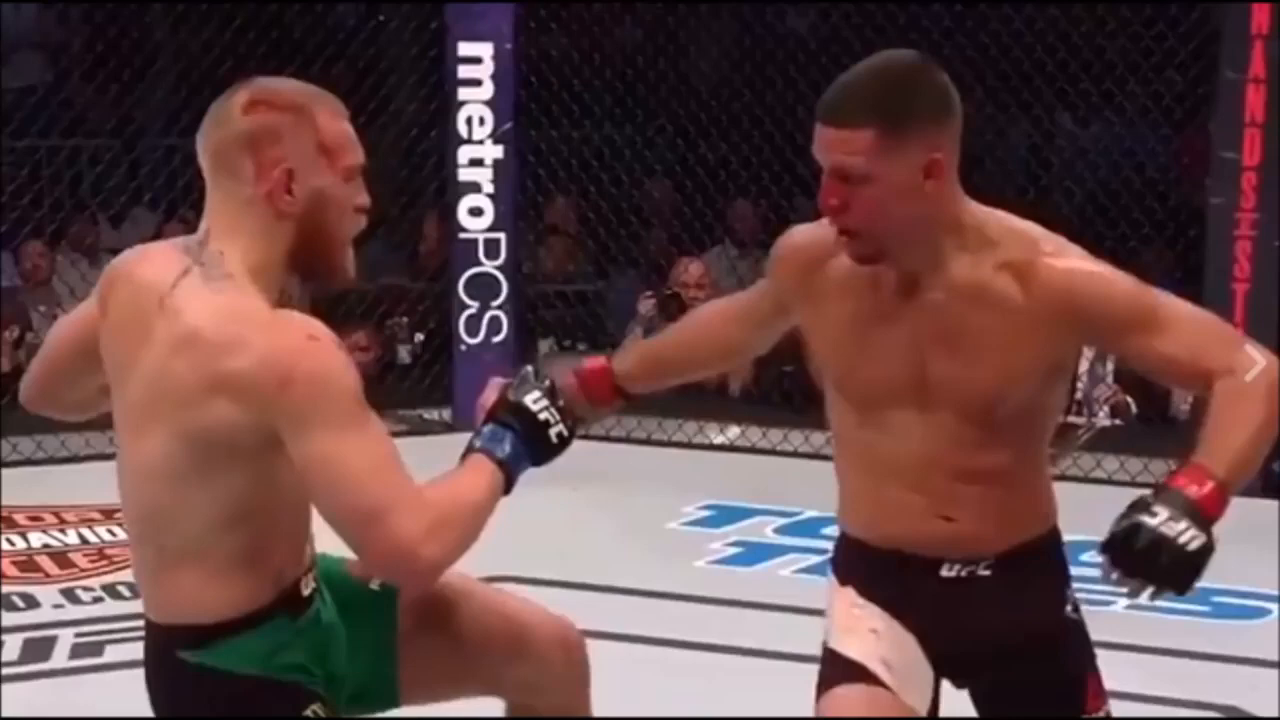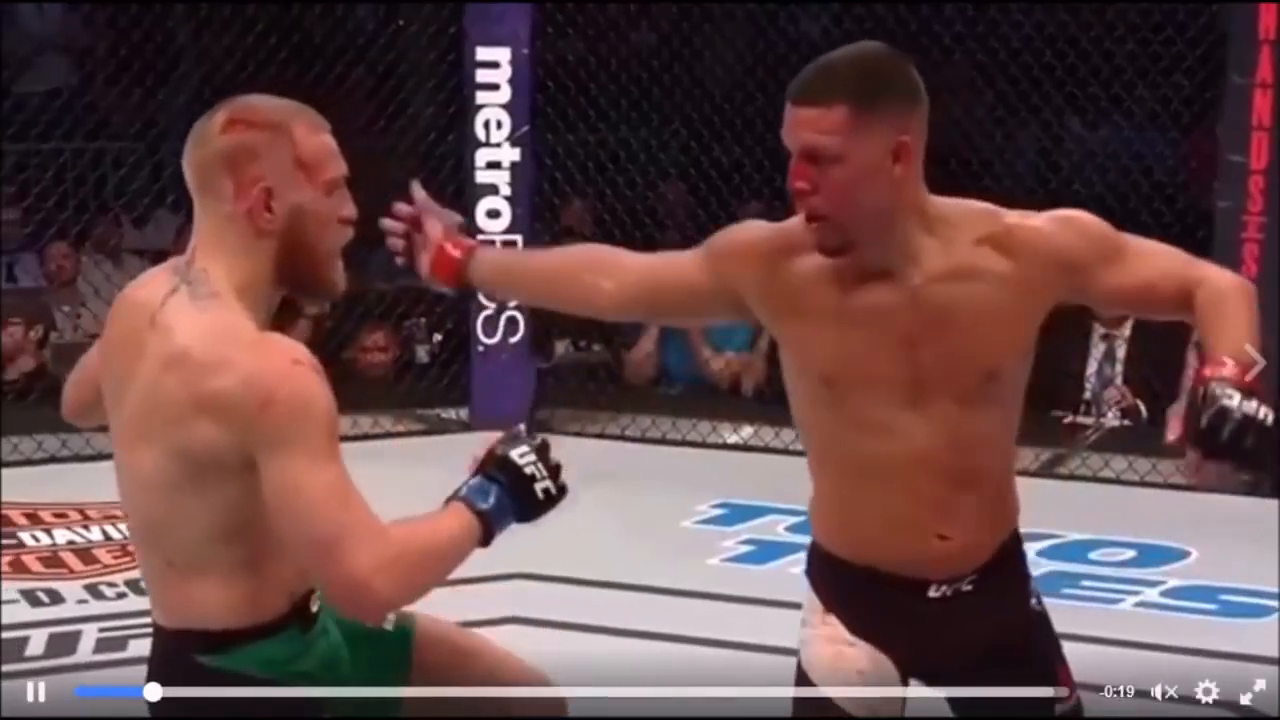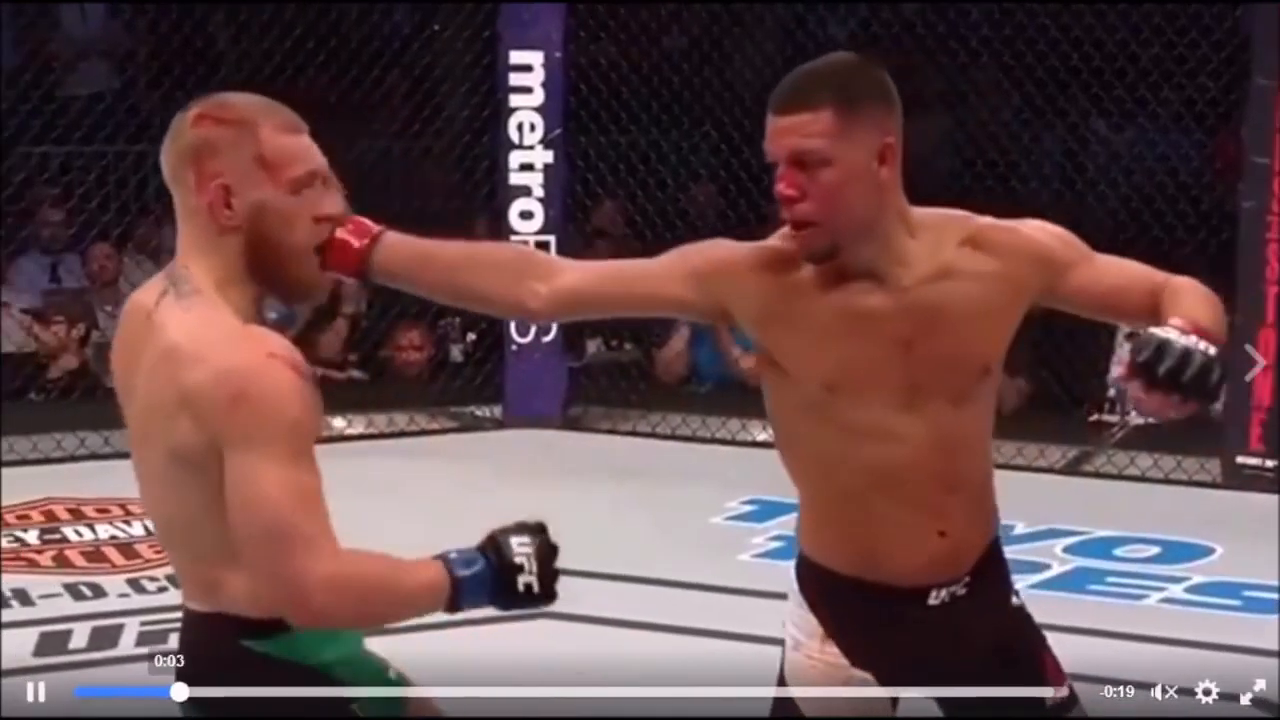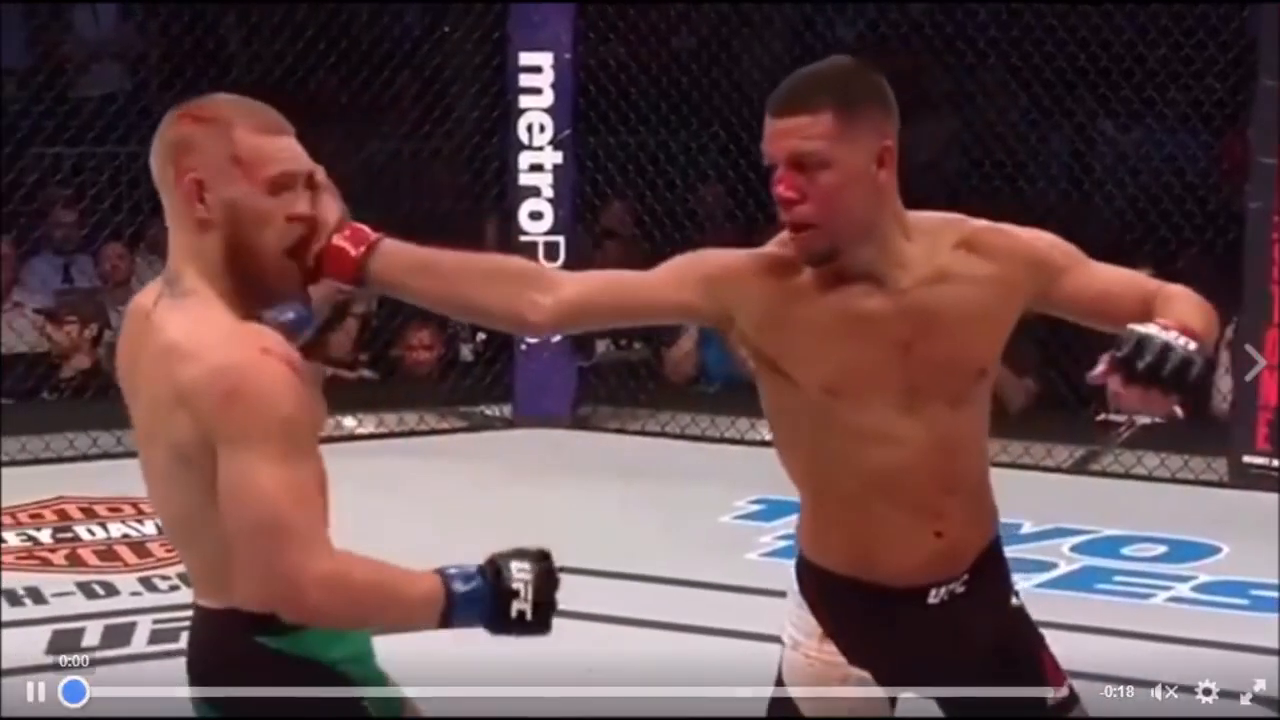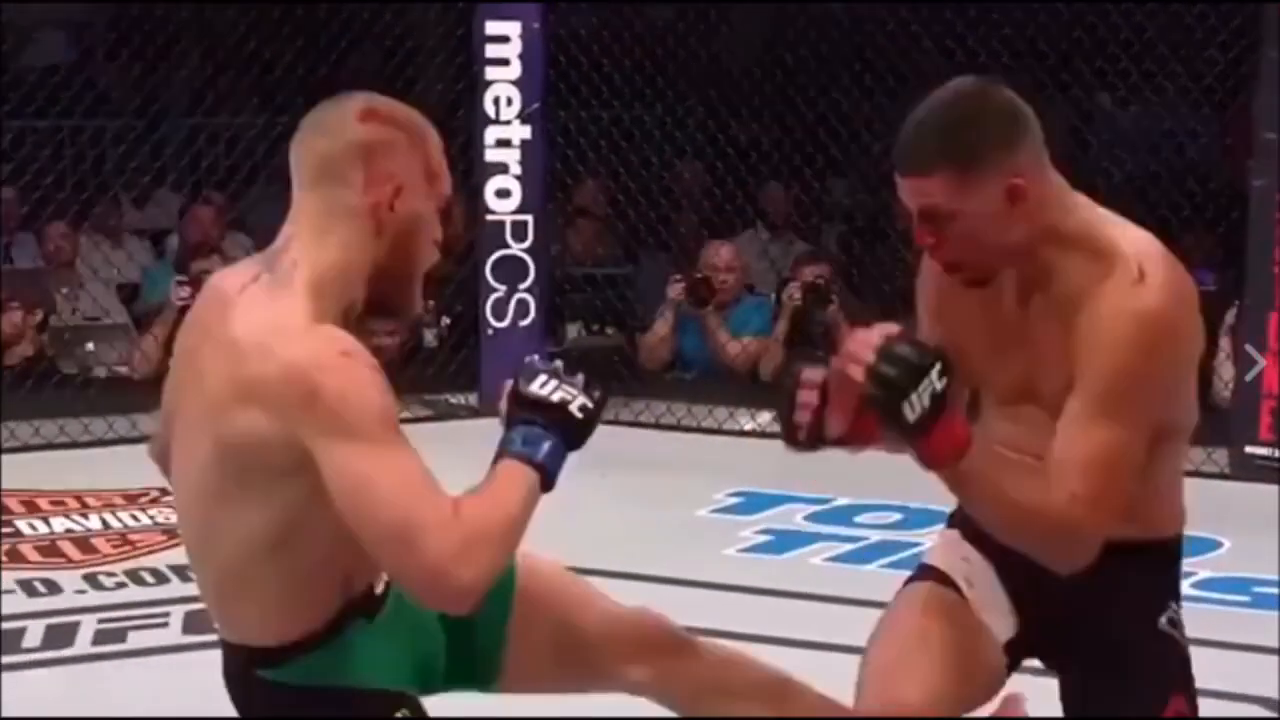
dt=0.5s
person 1, frame 1
left shoulder: (1051, 282)
right shoulder: (808, 263)
right elbow: (738, 324)
left wrist: (1196, 496)
right wrist: (610, 377)
left hip: (1020, 585)
right hip: (877, 585)
person 1, frame 2
left shoulder: (1029, 252)
right shoulder: (769, 265)
right elbow: (613, 283)
right wrist: (455, 258)
left hip: (992, 593)
right hip: (854, 602)
person 1, frame 3
left shoulder: (1003, 256)
right shoulder: (750, 279)
left elbow: (1176, 293)
right elbow: (544, 287)
left wrist: (1189, 338)
right wrist: (358, 246)
left hip: (977, 597)
right hip: (843, 611)
person 1, frame 4
left shoulder: (997, 261)
right shoulder: (748, 286)
left elbow: (1177, 304)
right elbow: (545, 300)
left wrist: (1173, 342)
right wrist: (358, 251)
left hip: (977, 597)
right hip: (844, 615)
person 1, frame 5
left shoulder: (1134, 295)
right shoulder: (952, 264)
left elbow: (1071, 535)
left wrist: (938, 435)
right wrist: (848, 410)
left hip: (1121, 576)
right hip: (989, 544)
person 2, frame 1
left shoulder: (138, 275)
right shoulder: (282, 350)
left elbow: (44, 391)
right elbow: (412, 549)
right wrist: (502, 447)
left hip: (303, 607)
left knee: (547, 656)
person 2, frame 2
left shoulder: (147, 298)
right shoulder: (262, 369)
left elbow: (81, 403)
right elbow: (368, 581)
right wrist: (488, 498)
left hip: (293, 634)
person 2, frame 3
left shoulder: (152, 307)
right shoulder: (248, 364)
right elbow: (311, 589)
right wrist: (476, 574)
left hip: (245, 645)
right hip: (269, 667)
person 2, frame 4
left shoulder: (152, 314)
right shoulder: (244, 363)
right elbow: (302, 585)
right wrist: (474, 594)
left hip: (236, 640)
right hip: (284, 664)
person 2, frame 5
left shoulder: (232, 292)
right shoulder: (312, 364)
left elbow: (171, 450)
right elbow: (452, 570)
right wrist: (535, 446)
left hip: (377, 594)
left knee: (647, 648)
